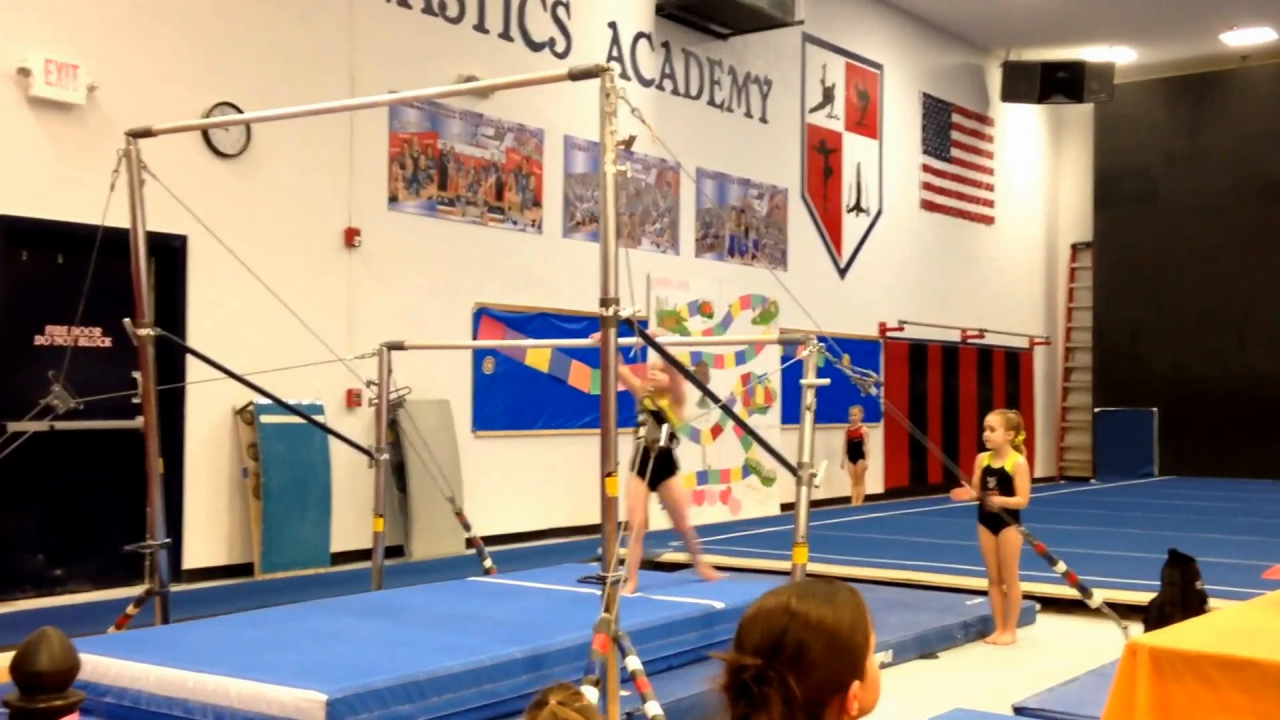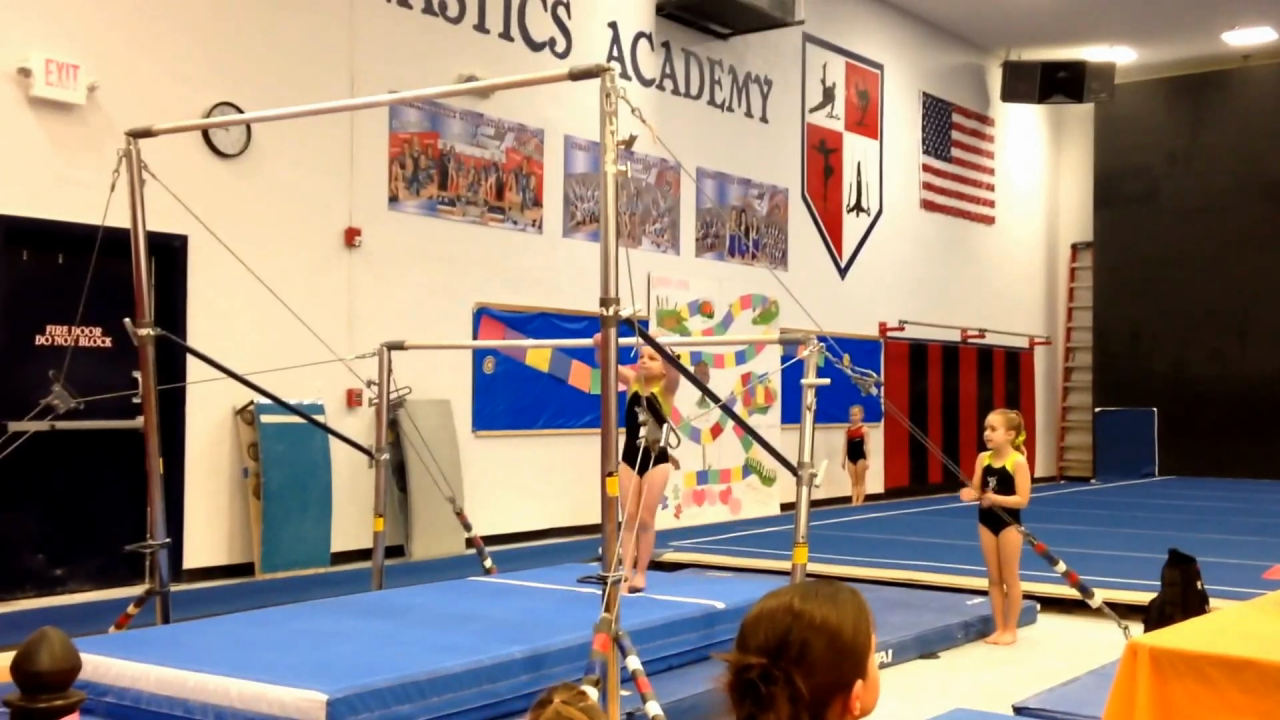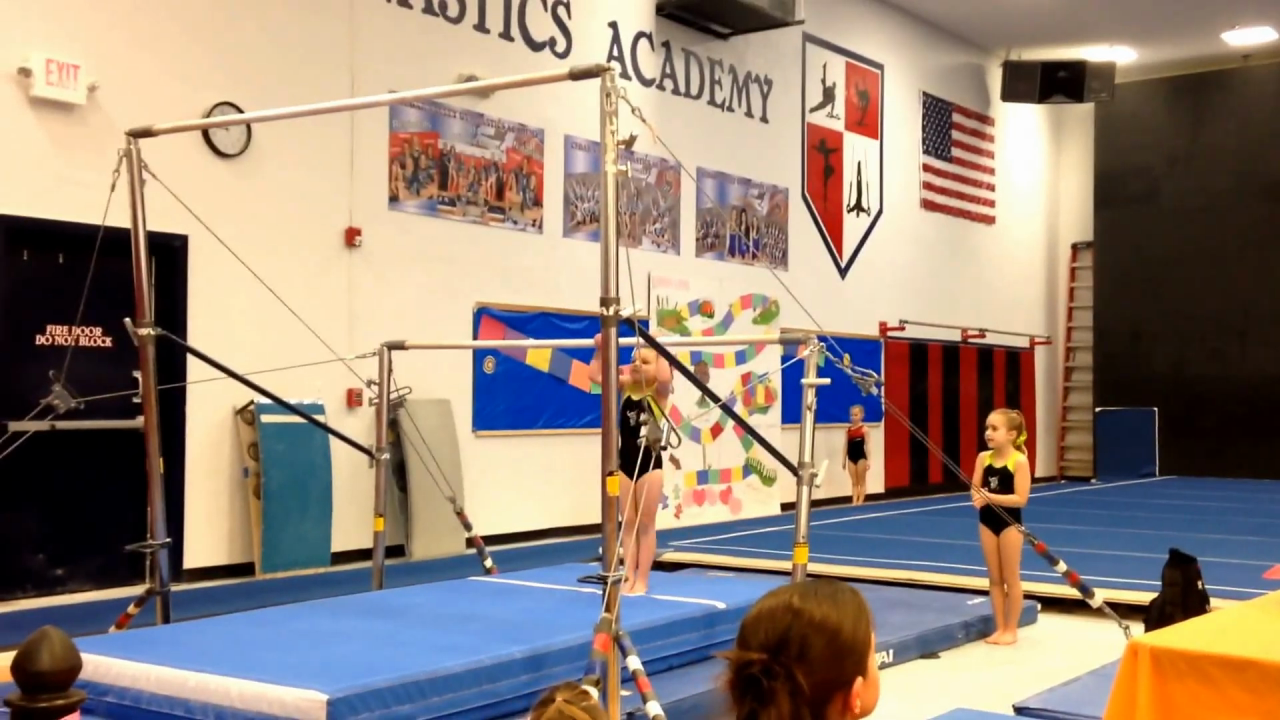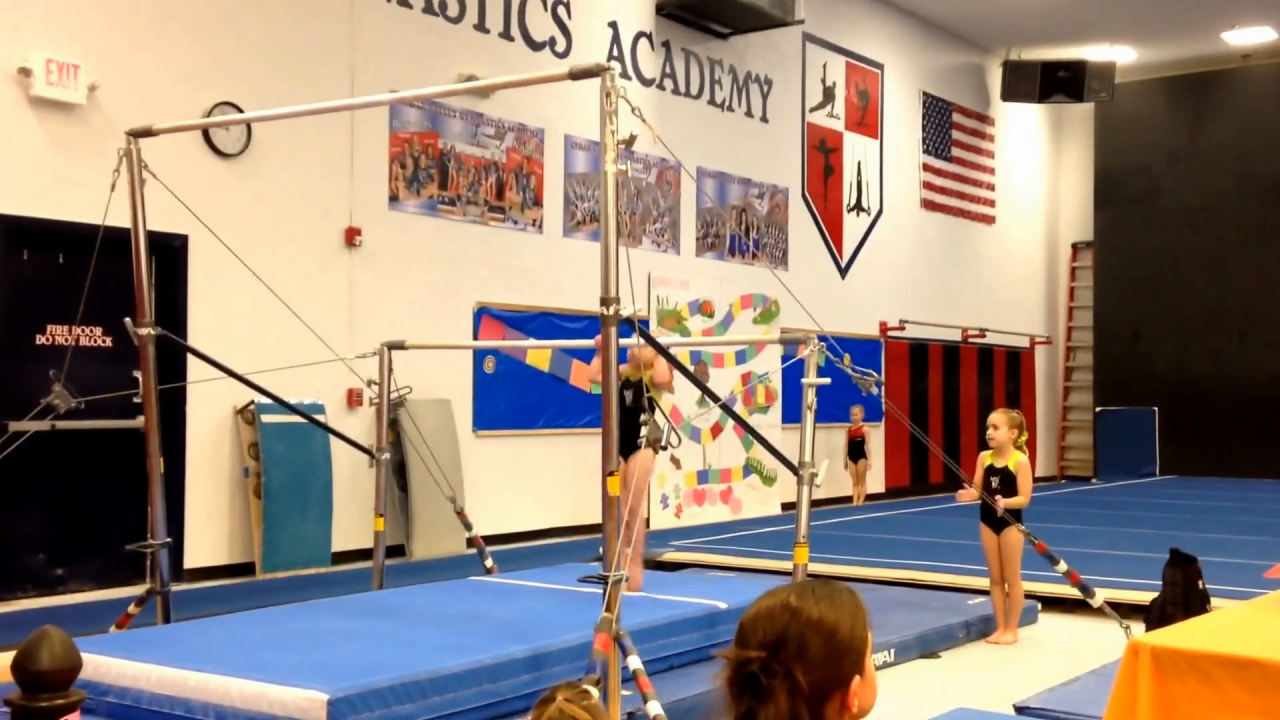
dt=0.2s
person 1, frame 1
left shoulder: (675, 399)
right shoulder: (642, 394)
left elbow: (677, 378)
right elbow: (620, 371)
left hip: (667, 470)
right hip: (640, 469)
left knee: (683, 526)
right knee: (636, 524)
left ankle: (700, 564)
right ankle: (631, 580)
person 1, frame 2
left shoulder: (666, 387)
right shoulder: (632, 381)
left elbow: (673, 372)
right wrist: (600, 346)
left hip: (656, 458)
right hip: (630, 457)
left knee: (646, 520)
right knee: (629, 518)
left ankle: (640, 574)
right ankle: (628, 575)
person 1, frame 3
left shoulder: (658, 392)
right shoulder: (625, 386)
left elbow: (665, 379)
right elbow: (594, 375)
left wrist: (659, 354)
right wrist: (599, 350)
left hip: (649, 463)
right hip: (625, 462)
left knee: (645, 525)
right knee: (628, 523)
left ankle: (642, 580)
right ankle: (629, 577)
person 1, frame 4
left shoulder: (655, 374)
right shoulder: (622, 373)
left elbow: (663, 380)
right elbow: (594, 376)
left wrist: (657, 350)
right wrist: (600, 351)
left hip: (642, 444)
right hip: (618, 443)
left knee: (634, 508)
right knee: (621, 511)
left ankle: (636, 566)
right ankle: (624, 563)
person 2, frame 1
left shoulder: (1018, 462)
right shoulder: (982, 459)
left elbow: (1022, 500)
right elbow: (975, 491)
left wrist: (1000, 500)
right wrist: (967, 493)
left hip: (1008, 523)
right hip: (986, 522)
left knee: (1009, 578)
right knee: (993, 577)
left ankle: (1010, 630)
right ankle: (998, 627)
person 2, frame 2
left shoulder: (1018, 461)
right shoulder: (983, 458)
left elbow: (1023, 499)
right elbow: (977, 489)
left wrist: (996, 498)
right wrist: (972, 494)
left hip: (1009, 523)
right hip: (987, 522)
left knee: (1010, 578)
right knee: (994, 578)
left ankle: (1010, 629)
right ankle: (999, 627)
person 2, frame 3
left shoulder: (1019, 461)
right shoulder: (983, 458)
left elbow: (1021, 498)
right elbow: (976, 488)
left wrist: (993, 497)
right wrist: (976, 496)
left hip: (1010, 523)
right hip: (987, 522)
left knee: (1011, 578)
right knee: (994, 578)
left ankle: (1011, 629)
right ankle: (999, 627)
person 2, frame 4
left shoulder: (1021, 461)
right shoulder: (984, 458)
left elbow: (1024, 499)
right elbow: (977, 489)
left wrist: (1004, 503)
right wrist: (969, 494)
left hip: (1010, 522)
right hip: (988, 521)
left knee: (1011, 578)
right knee: (995, 577)
left ankle: (1011, 629)
right ankle: (1000, 626)
